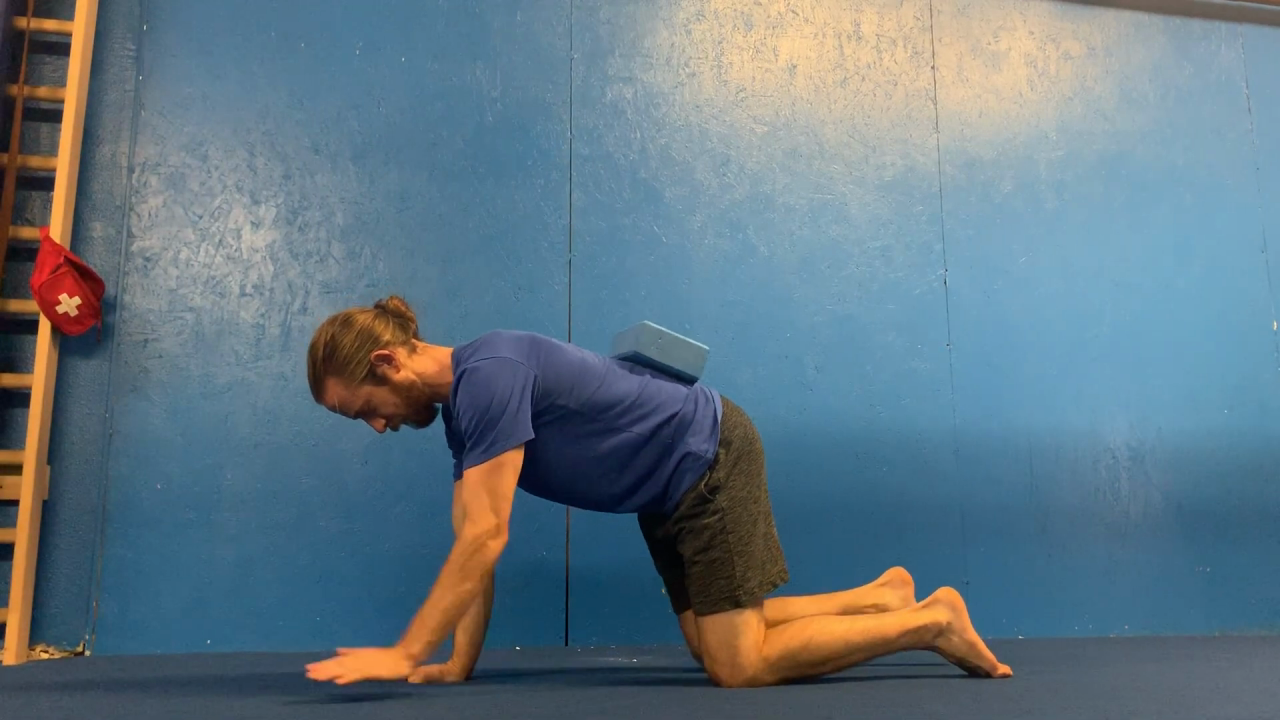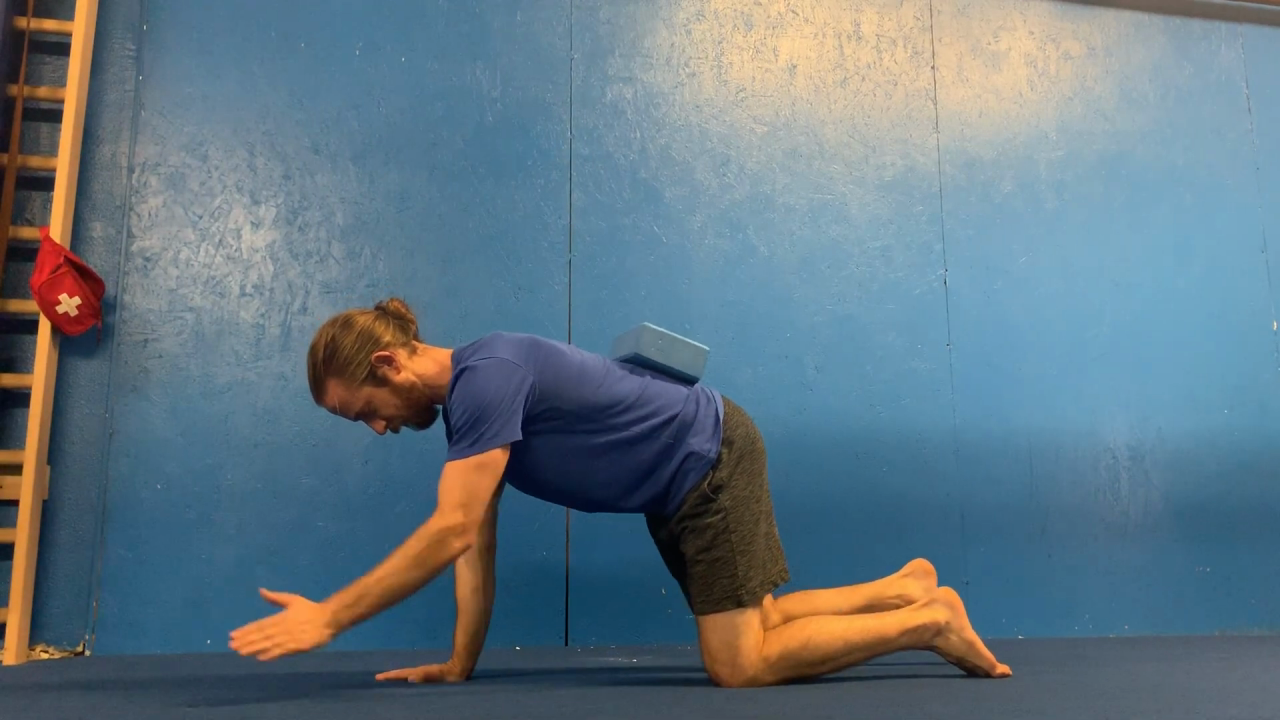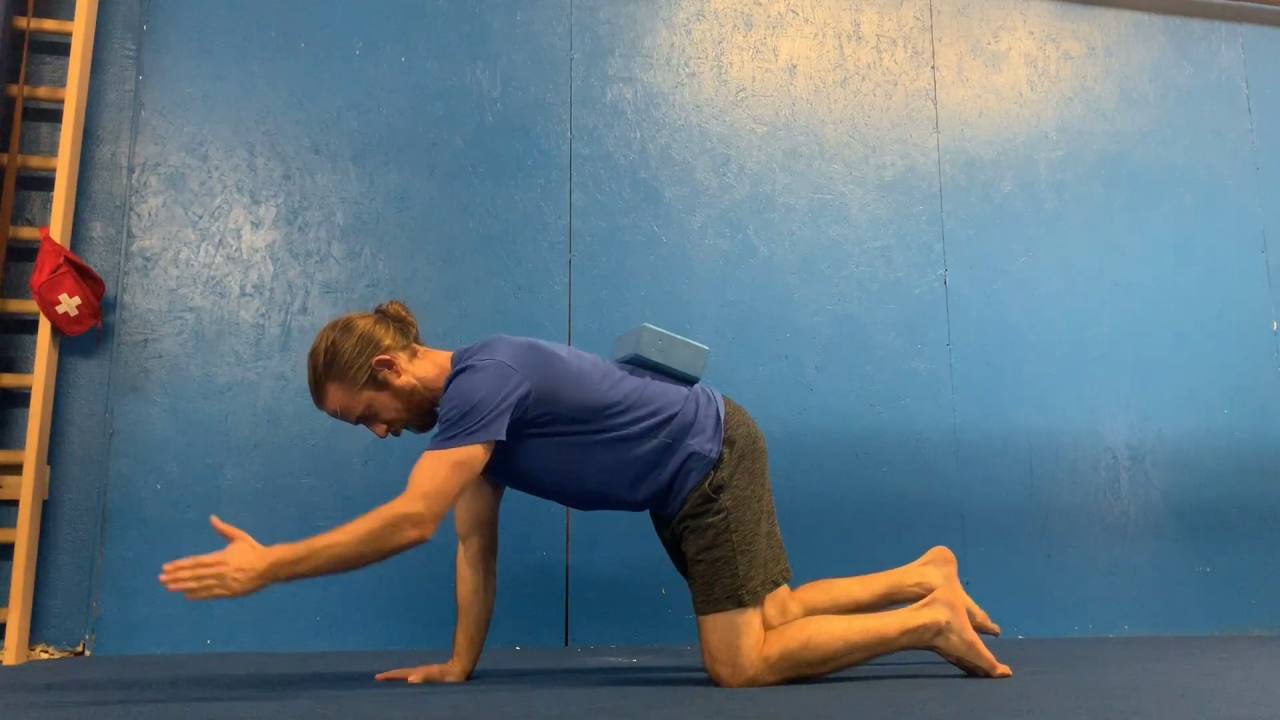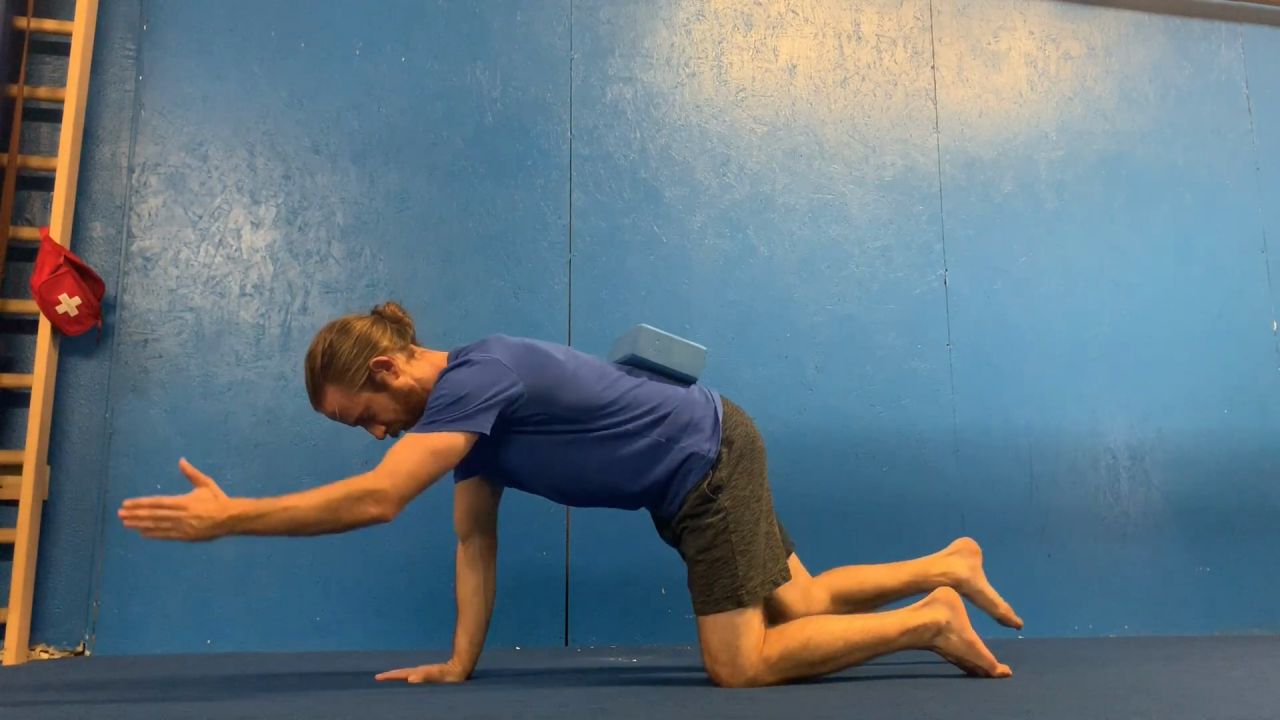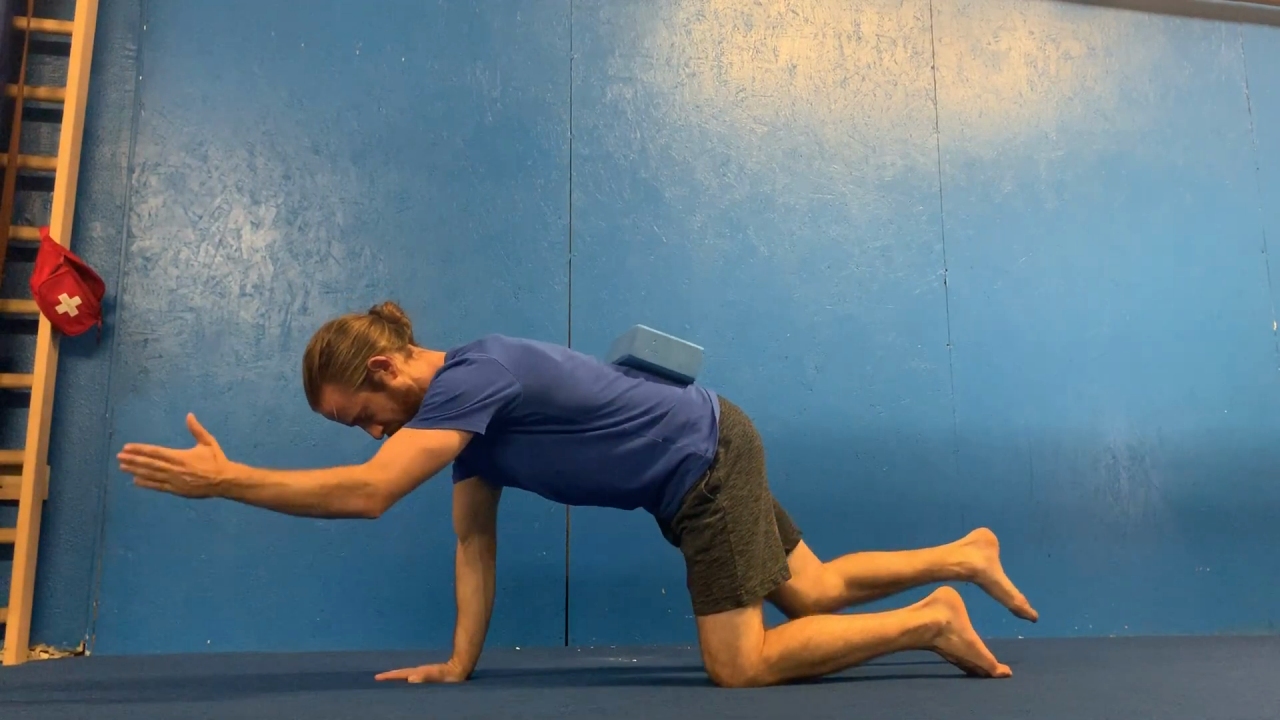
dt=0.2s
person 1, frame 1
left shoulder: (488, 378)
right shoulder: (454, 410)
left elbow: (485, 535)
right elbow: (476, 534)
left wrist: (406, 653)
right wrist: (459, 662)
left hip: (709, 462)
right hip: (673, 488)
left knee: (743, 665)
right knee: (713, 647)
left ankle: (930, 619)
right ankle: (880, 599)
person 1, frame 2
left shoulder: (485, 379)
right shoulder: (453, 406)
left elbow: (454, 531)
right elbow: (475, 545)
left wrist: (329, 619)
right wrist: (460, 661)
left hip: (713, 460)
right hip: (680, 483)
left knee: (743, 663)
right knee: (754, 625)
left ankle: (929, 620)
right ankle: (903, 588)
person 1, frame 3
left shoulder: (483, 380)
right shoulder: (473, 406)
left elbow: (412, 519)
right elbow: (476, 542)
left wrist: (266, 566)
right wrist: (460, 661)
left hip: (714, 459)
right hip: (691, 475)
left knee: (742, 664)
right knee: (774, 618)
left ankle: (928, 620)
right ankle: (924, 576)
person 1, frame 4
left shoulder: (476, 378)
right shoulder: (466, 404)
left elbow: (377, 498)
right elbow: (475, 543)
left wrist: (228, 515)
right wrist: (460, 661)
left hip: (711, 457)
right hip: (695, 469)
left knee: (740, 661)
right knee: (797, 608)
left ankle: (929, 622)
right ankle: (944, 569)
person 1, frame 5
left shoulder: (472, 378)
right shoulder: (467, 403)
left elbow: (367, 492)
right elbow: (473, 543)
left wrist: (224, 478)
right wrist: (461, 660)
left hip: (709, 457)
right hip: (698, 466)
left knee: (741, 662)
right knee: (812, 592)
left ankle: (932, 620)
right ankle: (963, 558)
